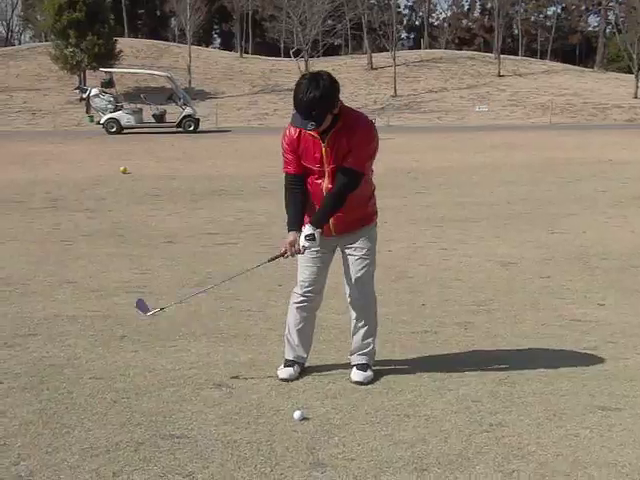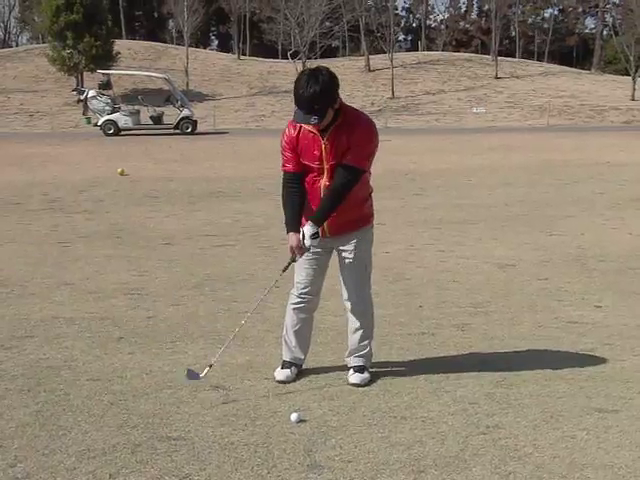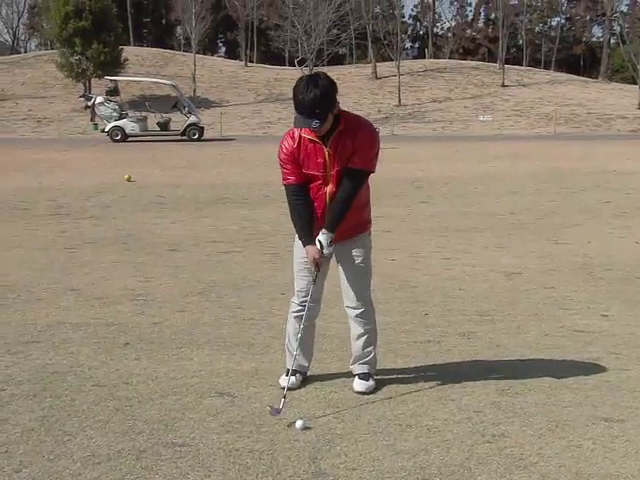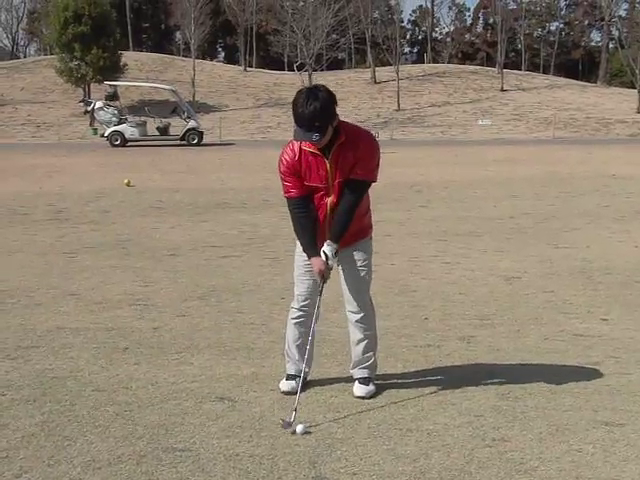
dt=0.3s
person 1, frame 1
left shoulder: (362, 129)
right shoulder: (293, 133)
left elbow: (347, 185)
right elbow: (294, 184)
left wrist: (316, 226)
right wrist: (294, 229)
left hip: (358, 225)
right hip: (312, 225)
left knee: (361, 293)
right knee: (304, 292)
left ankle: (362, 358)
right ankle: (294, 356)
person 1, frame 2
left shoulder: (362, 128)
right shoulder: (293, 132)
left elbow: (345, 182)
right elbow: (292, 183)
left wrist: (315, 224)
right wrist: (294, 229)
left hip: (353, 227)
right hip: (308, 228)
left knee: (357, 296)
right knee: (302, 295)
left ankle: (359, 361)
right ankle: (292, 358)
person 1, frame 3
left shoulder: (363, 132)
right shoulder: (291, 142)
left elbow: (350, 187)
right elbow: (296, 196)
left wrist: (328, 232)
right wrist: (308, 241)
left hip: (352, 233)
right hip: (310, 235)
left knee: (359, 302)
right knee: (303, 302)
left ankle: (363, 368)
right ankle: (297, 365)
person 1, frame 4
left shoulder: (363, 143)
right shoulder: (291, 155)
left elbow: (353, 198)
right elbow: (298, 208)
left wrist: (333, 244)
right wrist: (313, 253)
left hip: (353, 239)
right hip: (311, 241)
left knee: (359, 306)
right knee: (301, 306)
left ankle: (363, 372)
right ankle: (295, 370)
